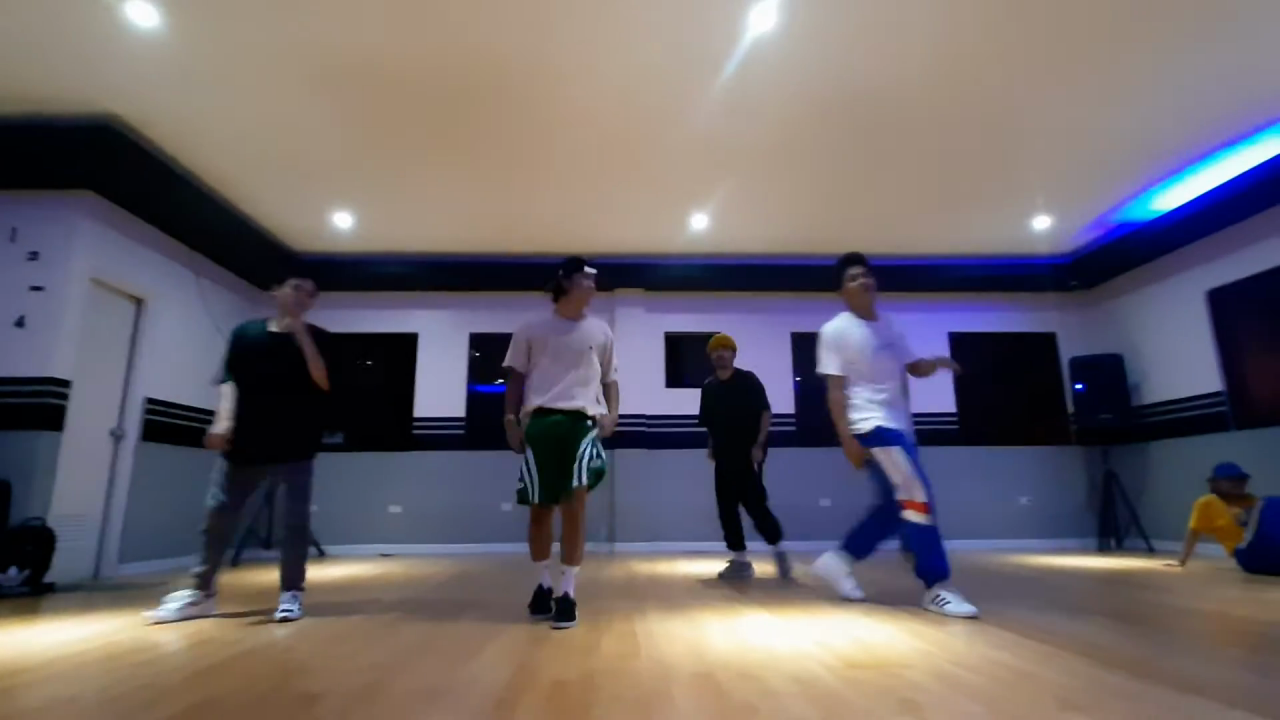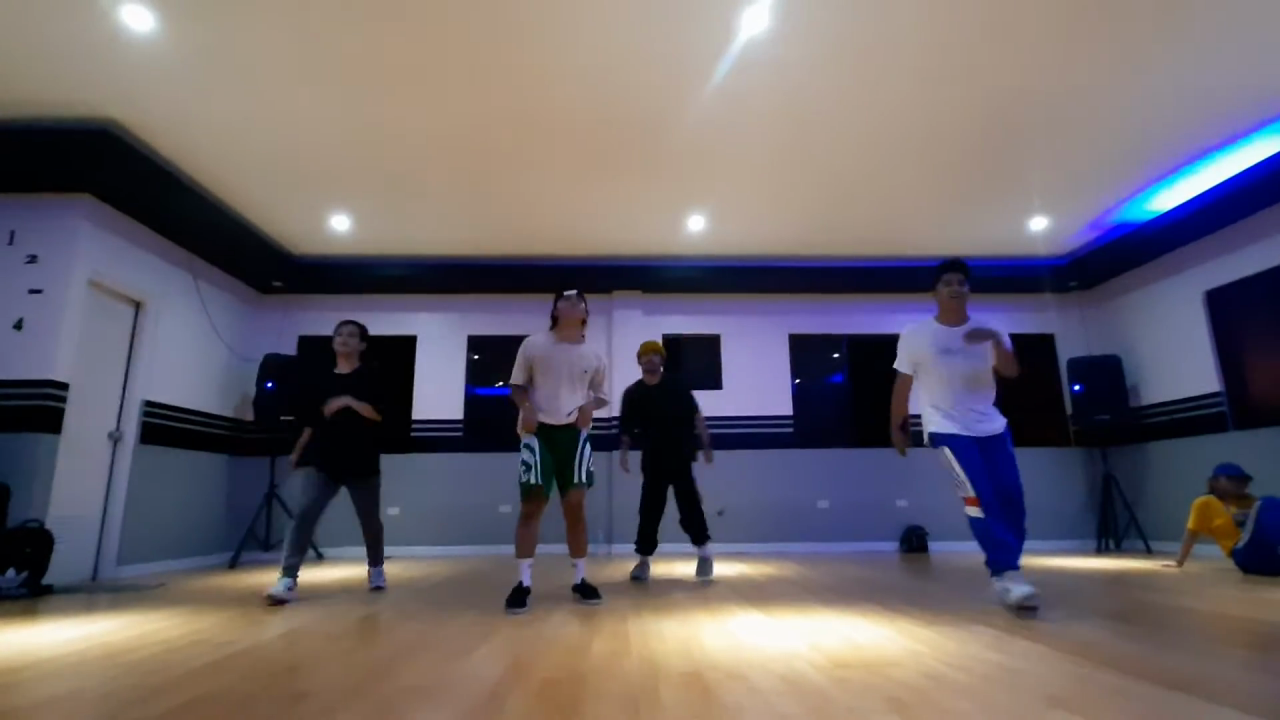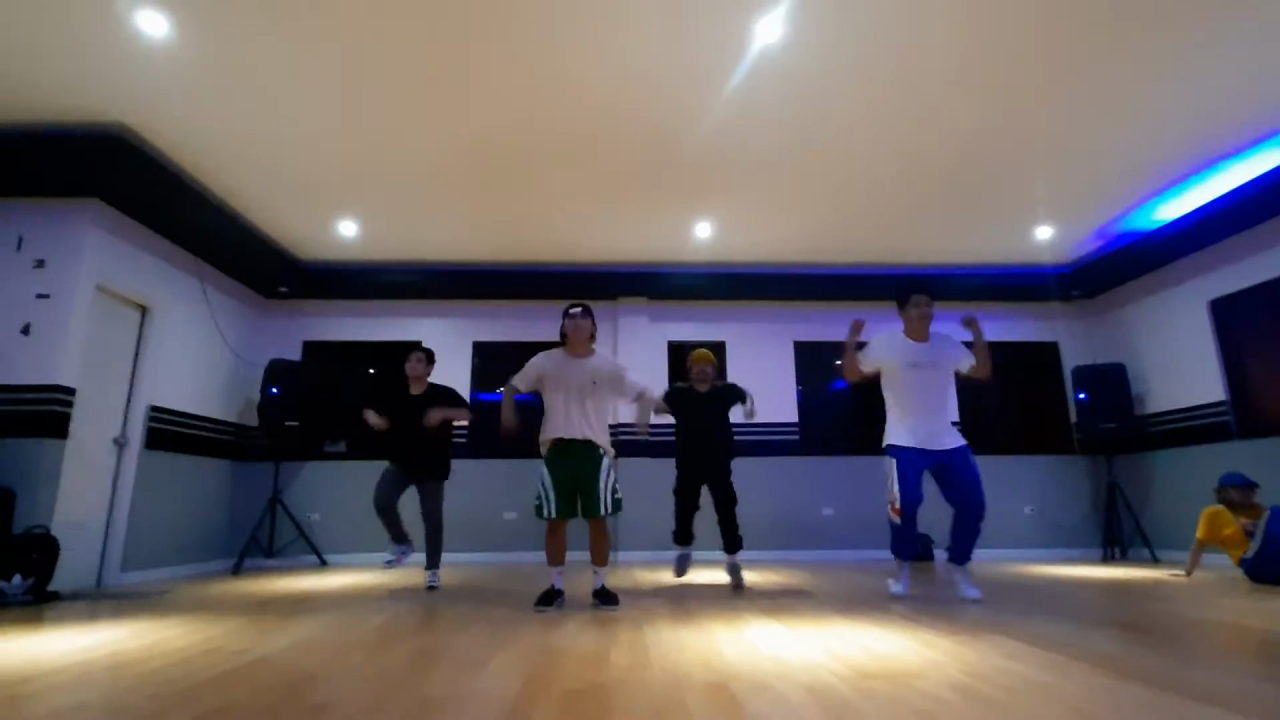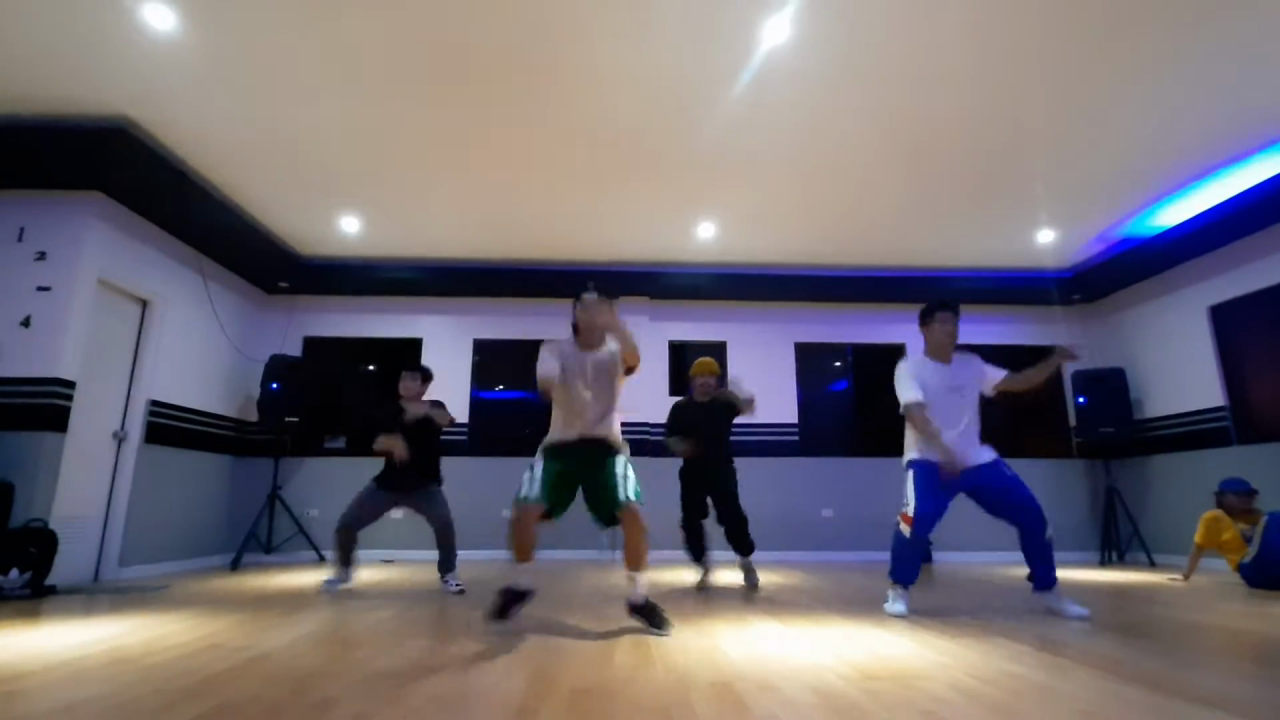
dt=1s
person 1, frame 1
left shoulder: (888, 326)
right shoulder: (835, 331)
left elbow: (914, 367)
right elbow: (835, 389)
left wrist: (938, 363)
right wrist: (847, 438)
left hip: (898, 425)
right hip: (873, 427)
left knee: (893, 505)
right knee: (916, 499)
left ankle: (839, 560)
right ankle: (937, 587)
person 1, frame 2
left shoulder: (984, 331)
right shoulder: (915, 335)
left elbow: (1010, 370)
right elbow: (903, 384)
left wrist: (996, 340)
right wrist: (896, 426)
left hip: (991, 426)
right hip: (946, 428)
left knee: (1010, 498)
right knee: (979, 496)
left ankle: (1003, 572)
right ankle: (1007, 575)
person 1, frame 3
left shoulder: (948, 345)
right shoulder: (884, 345)
left elbow: (982, 371)
right elbow: (851, 374)
left wrist: (978, 336)
right wrist: (852, 342)
left hip: (947, 442)
right hip: (904, 442)
left knee: (972, 505)
right knee: (906, 503)
left ankle: (959, 567)
right ankle: (903, 567)
person 1, frame 4
left shoulder: (971, 364)
right shoulder: (910, 368)
left elbow: (1016, 382)
right elbow: (915, 414)
left wrist: (1053, 362)
right wrist: (944, 452)
left hip: (977, 460)
right hip: (929, 460)
left knee: (1031, 517)
right knee: (917, 518)
left ankle: (1048, 591)
right ankle: (898, 590)
person 2, frame 1
left shoulder: (601, 332)
right shoulder: (532, 329)
left elbow: (609, 378)
right elbow: (515, 375)
left wrist: (611, 412)
right wrist: (511, 419)
left hip: (582, 422)
right hip: (540, 421)
left knee: (574, 505)
right knee: (540, 508)
left ankle: (567, 593)
right ankle: (544, 585)
person 2, frame 2
left shoulder: (593, 356)
right shoulder: (533, 345)
left elbow: (601, 395)
right elbow: (517, 386)
left wrist: (590, 406)
right wrist: (526, 408)
left hip: (574, 433)
right hip: (539, 431)
left knee: (575, 506)
right knee: (532, 504)
left ankle: (579, 579)
right ankle: (524, 582)
person 2, frame 3
left shoulder: (608, 365)
right shoulder: (545, 361)
left elbow: (638, 393)
right elbow: (514, 385)
left wrist: (646, 405)
right wrist: (507, 405)
left hip: (595, 449)
right hip: (557, 448)
left knee: (598, 521)
right knee: (555, 521)
left ankle: (600, 586)
right ankle: (556, 586)
person 2, frame 4
left shoulder: (617, 354)
right shoulder: (555, 348)
left elbow: (632, 358)
right elbow: (546, 382)
left wrist: (612, 325)
right wrist: (560, 388)
left hip: (605, 446)
right hip: (561, 445)
left knee: (632, 517)
right knee: (525, 511)
left ankle: (639, 599)
right ankle: (519, 586)
person 3, frame 1
left shoulder: (316, 339)
right shoulder: (246, 334)
left elbow: (323, 382)
right elbow: (231, 379)
left wrist: (302, 335)
right wrist: (224, 418)
left hip: (294, 446)
right hip: (246, 442)
left knee: (295, 520)
right knee: (219, 513)
left ankle: (292, 592)
right ankle: (200, 592)
person 3, frame 2
left shoulder: (370, 378)
right shoulder: (321, 382)
left elbow: (378, 414)
left wrist: (349, 401)
right wrist: (299, 450)
left hip: (360, 463)
right hip: (321, 461)
left knee: (370, 520)
right knee: (304, 512)
left ankle: (376, 568)
right ankle: (287, 579)
person 3, frame 3
left shoulder: (443, 394)
right shoulder: (395, 397)
left elbow: (467, 413)
right elbow: (370, 412)
left wrist: (443, 413)
right wrist: (373, 418)
left hip: (432, 466)
right hip: (400, 463)
left knee: (432, 519)
right knee: (381, 500)
left ankle: (432, 570)
right ankle: (402, 544)
person 3, frame 4
left shoulder: (435, 408)
right shoulder: (390, 413)
left elbow: (446, 421)
right elbow: (377, 445)
left wrist: (425, 410)
right wrist: (392, 442)
left hip: (424, 485)
right hip: (388, 484)
left knee: (443, 522)
right knee: (346, 524)
left ankle: (448, 574)
right ankle: (343, 571)
person 4, frame 1
left shoulder: (747, 380)
right shoulder: (708, 387)
left elbow: (765, 412)
left wrist: (759, 444)
right wrist: (711, 446)
left hip: (745, 454)
right hip: (723, 456)
left knee: (754, 502)
right knee: (726, 508)
left ankle: (778, 549)
right ankle: (740, 561)
person 4, frame 2
left shoulder: (676, 387)
right shoulder: (633, 393)
left elbow: (696, 415)
right elbow: (627, 428)
left wrist: (706, 445)
right wrist: (624, 452)
left hip: (679, 457)
right hip: (653, 460)
left knee: (689, 504)
right knee: (650, 510)
left ankle: (703, 553)
right ankle: (643, 560)
person 4, frame 3
left shoulder: (724, 391)
right shoulder: (679, 393)
left elbow: (744, 395)
right elbow: (660, 406)
left wrist: (749, 404)
right wrist: (660, 406)
left hip: (718, 462)
right hip: (688, 462)
left knee: (727, 510)
right knee: (684, 508)
left ankle: (732, 562)
right ankle: (684, 551)
person 4, frame 4
left shoulder: (725, 404)
right shoulder: (680, 409)
left elbow: (749, 408)
right elbow: (672, 438)
left wrist: (734, 395)
right wrist: (679, 445)
left hip: (722, 473)
right hip: (692, 475)
left knee: (734, 519)
right knee: (691, 522)
left ankle: (746, 562)
right ankle: (704, 567)
